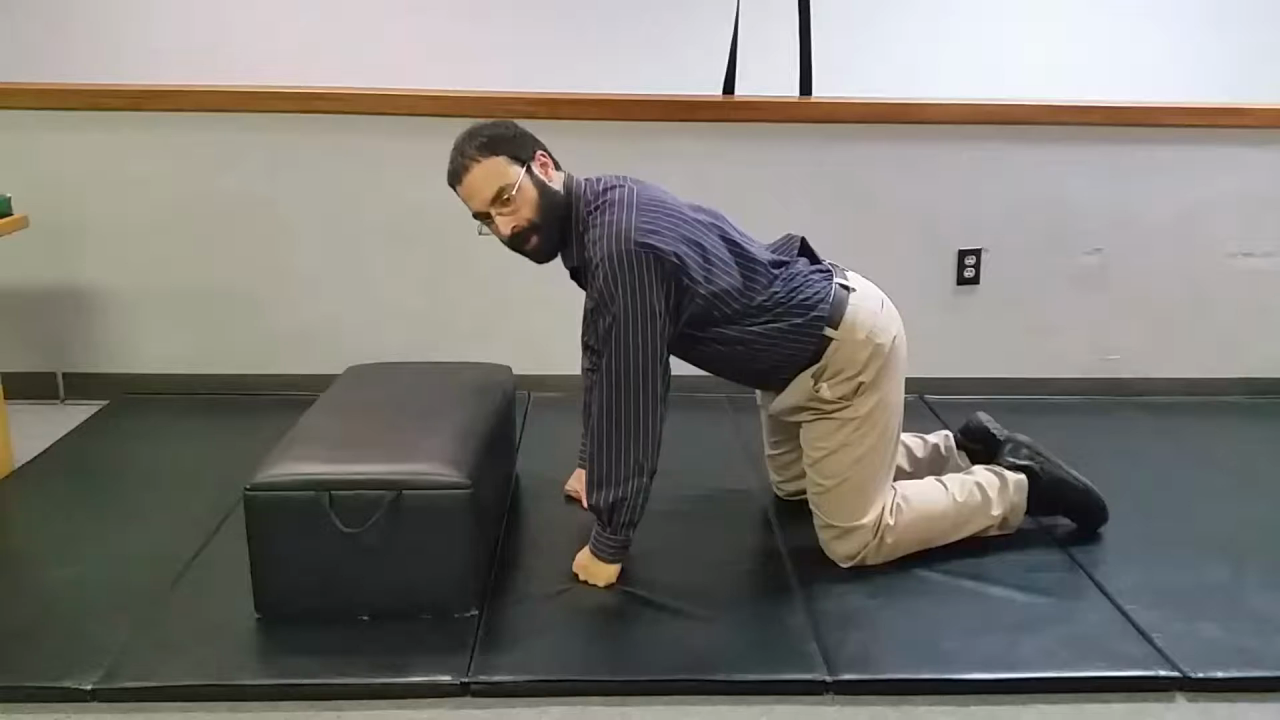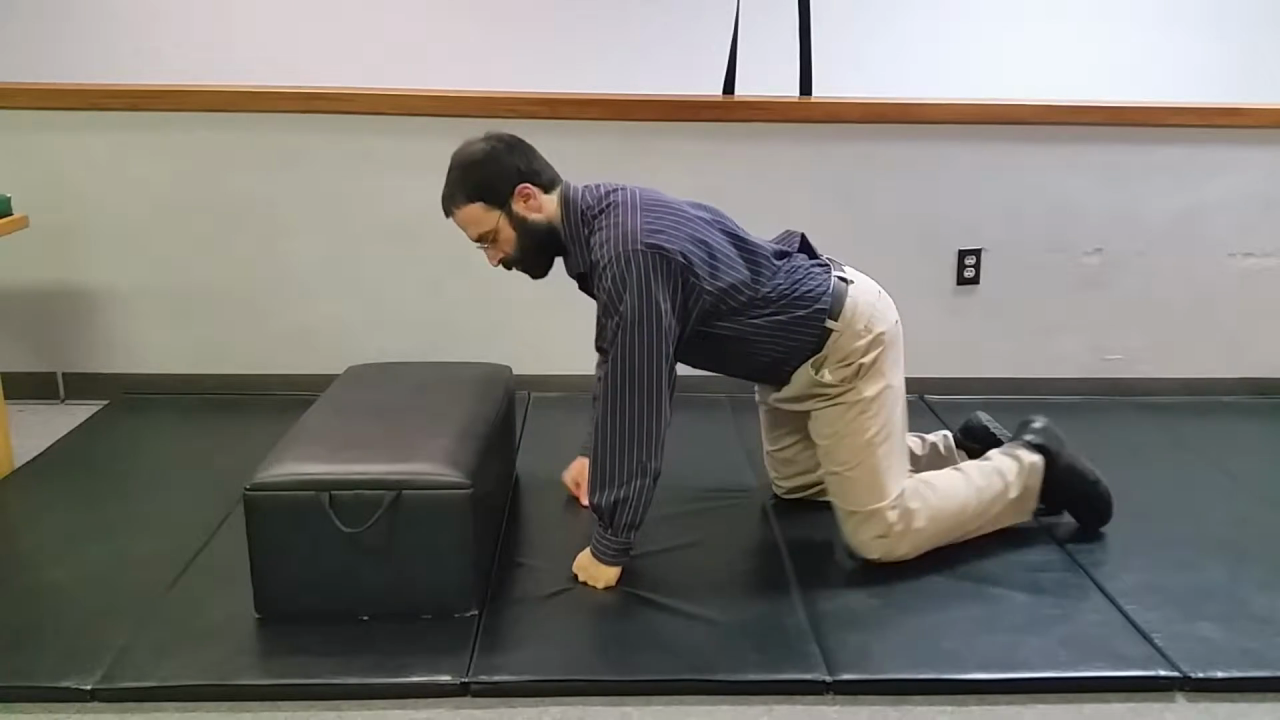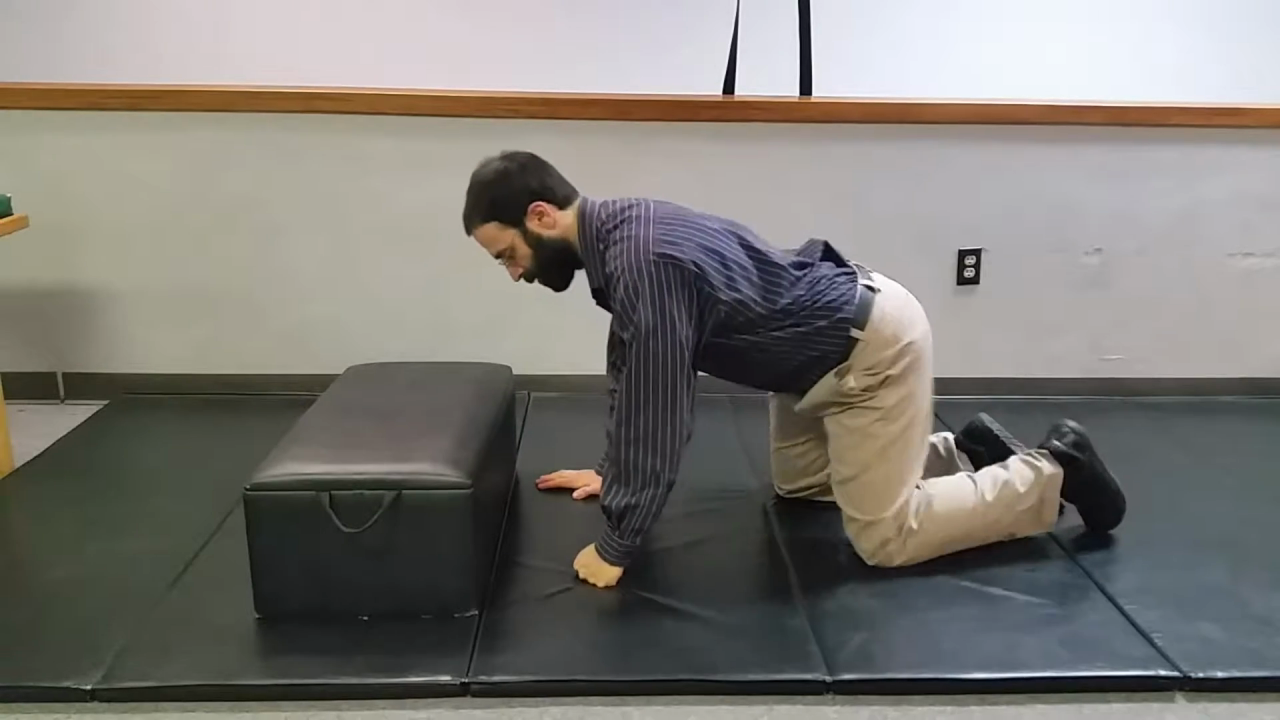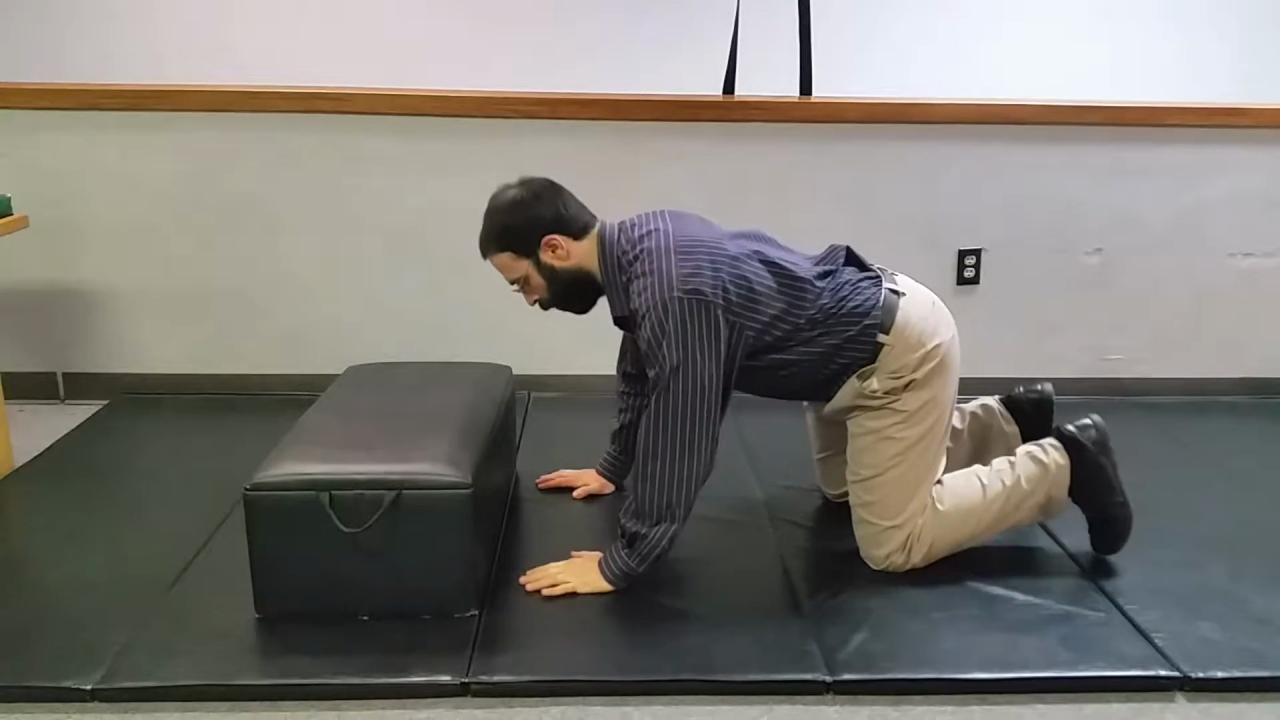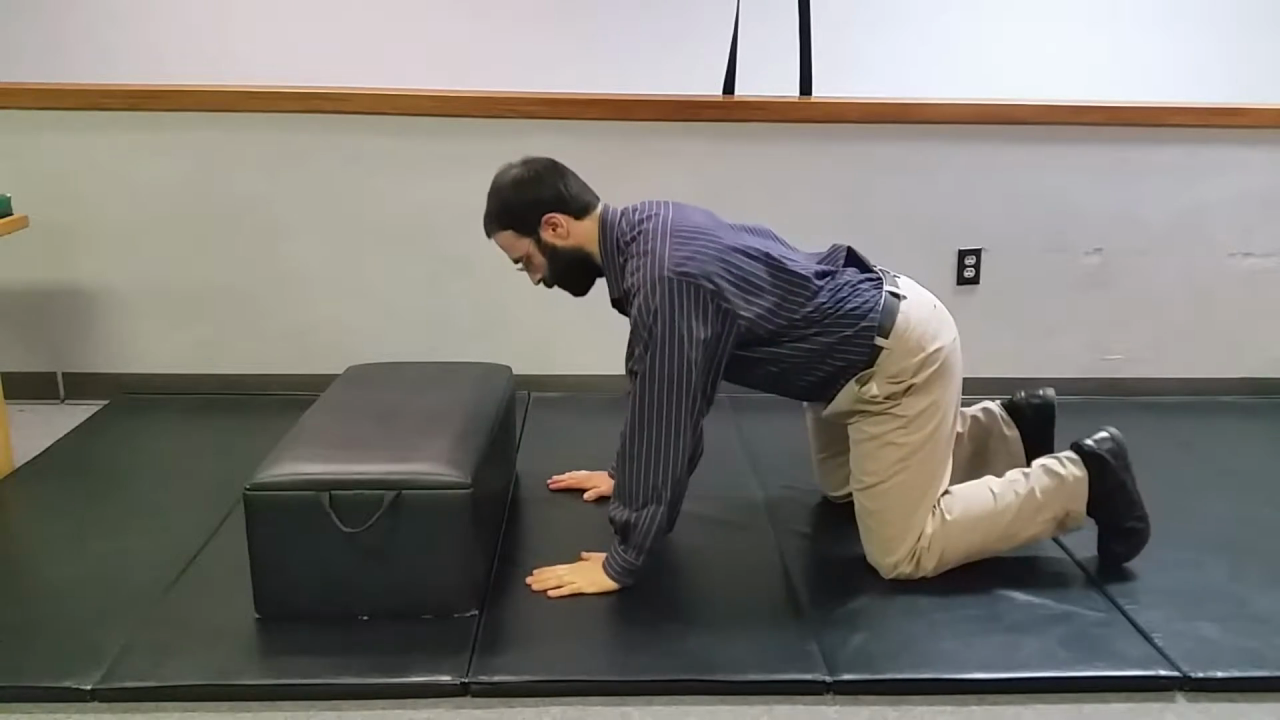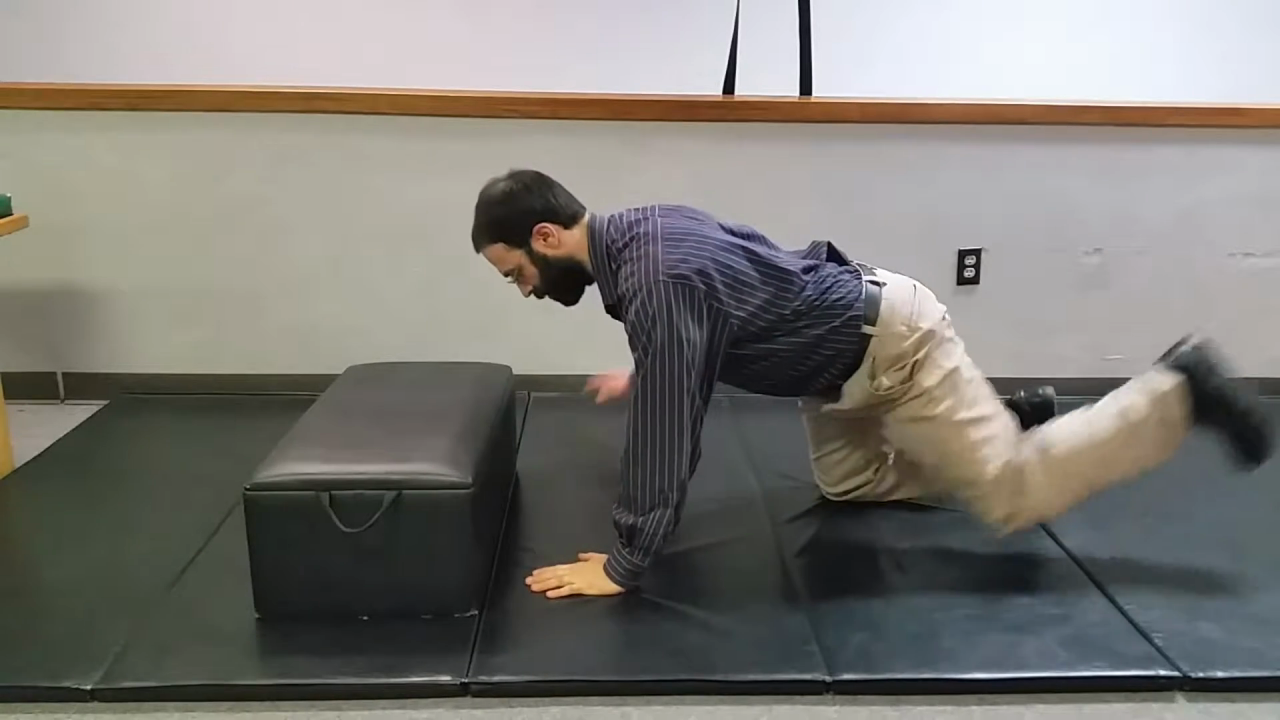
dt=0.7s
person 1, frame 1
left shoulder: (622, 244)
right shoulder: (599, 210)
left elbow: (633, 399)
right elbow: (602, 358)
left wrist: (608, 545)
right wrist: (591, 462)
left hip: (846, 345)
right hip: (812, 334)
left knee: (853, 537)
right knee: (795, 484)
left ankle: (1021, 484)
right ankle: (968, 449)
person 1, frame 2
left shoulder: (627, 249)
right shoulder: (600, 216)
left elbow: (638, 400)
right elbow: (617, 360)
left wrist: (610, 547)
right wrist: (596, 455)
left hip: (845, 338)
right hip: (806, 338)
left knee: (878, 528)
right knee: (798, 482)
left ankle: (1028, 466)
right ankle: (965, 449)
person 1, frame 3
left shoulder: (645, 263)
right shoulder: (621, 231)
left elbow: (659, 415)
right elbow: (631, 374)
left wrist: (614, 549)
right wrist: (610, 471)
left hip: (872, 345)
right hip: (838, 331)
left knee: (884, 537)
right knee: (799, 484)
left ankle: (1053, 470)
right ankle: (966, 453)
person 1, frame 4
left shoulder: (672, 293)
right shoulder: (638, 242)
left elbow: (680, 439)
right elbow: (642, 379)
left wrist: (616, 567)
right wrist: (612, 471)
left hip: (900, 348)
right hip: (868, 327)
left knee: (893, 543)
right knee: (845, 486)
left ankle: (1063, 462)
right ankle: (1009, 421)
person 1, frame 5
left shoulder: (665, 275)
right shoulder: (644, 229)
left elbow: (667, 421)
right elbow: (652, 384)
left wrist: (619, 565)
right wrist: (621, 473)
left hip: (897, 353)
right hip: (869, 329)
left knee: (903, 551)
right knee: (844, 486)
left ankle: (1083, 477)
right ankle: (1013, 428)
person 1, frame 6
left shoulder: (655, 279)
right shoulder: (637, 232)
left elbow: (668, 429)
left wrist: (622, 565)
right wrist: (644, 379)
left hip: (891, 345)
right hip: (860, 331)
left knee: (1014, 490)
right knee: (850, 483)
left ankle: (1177, 392)
right ankle: (1011, 418)
